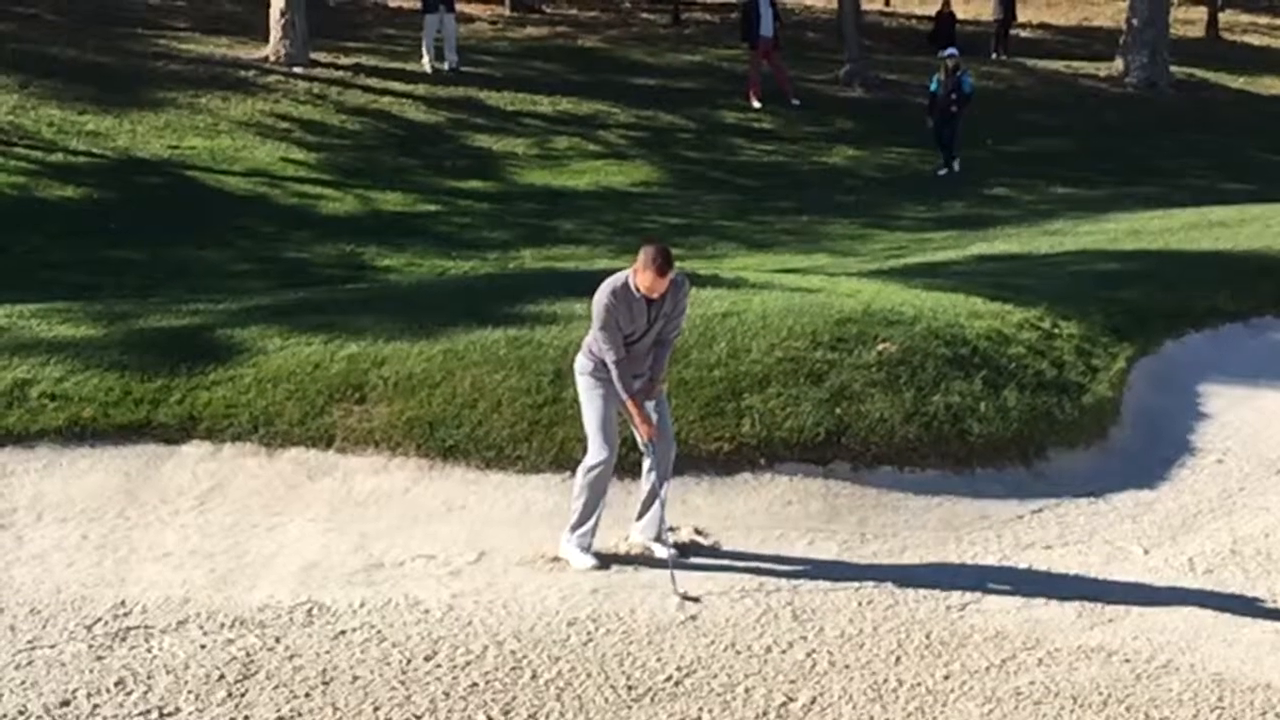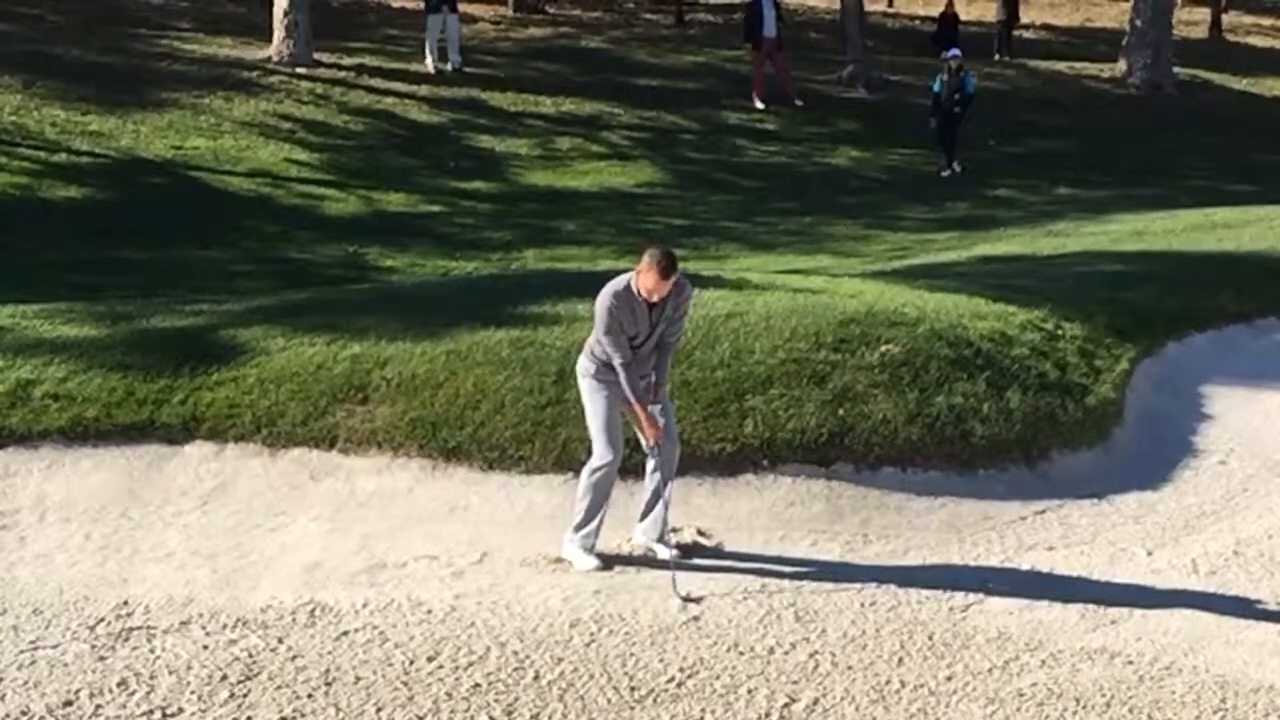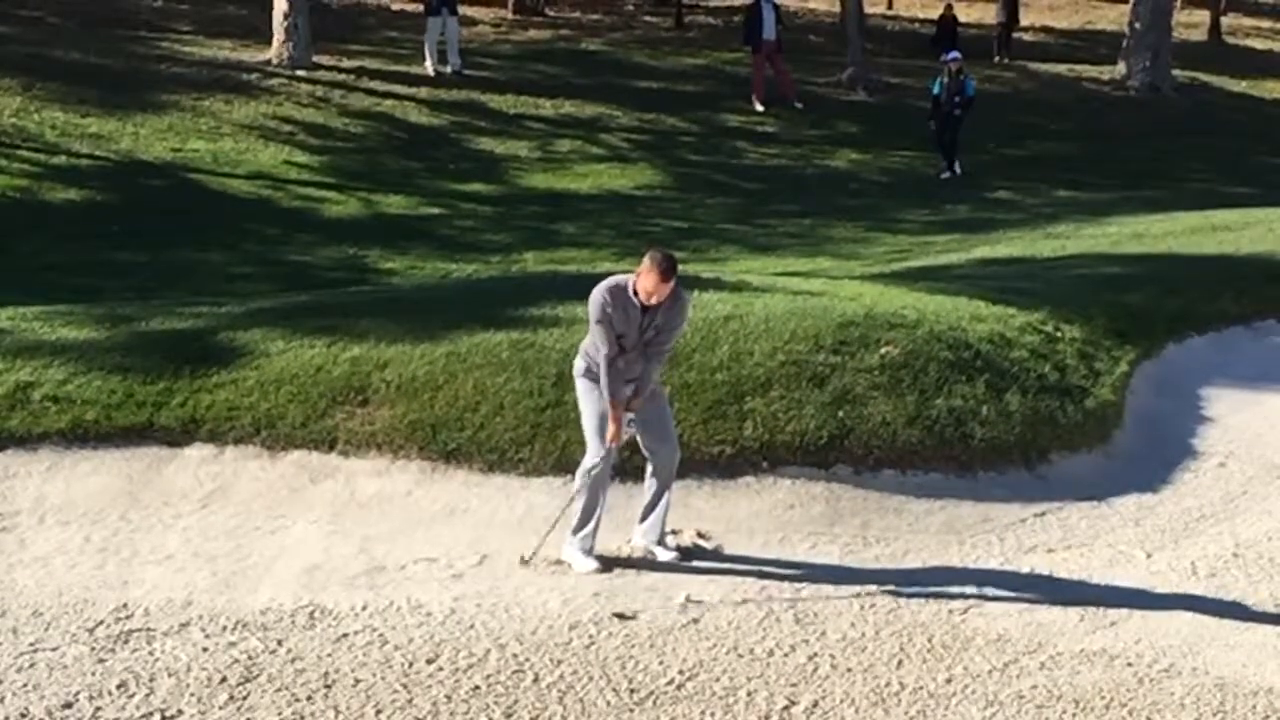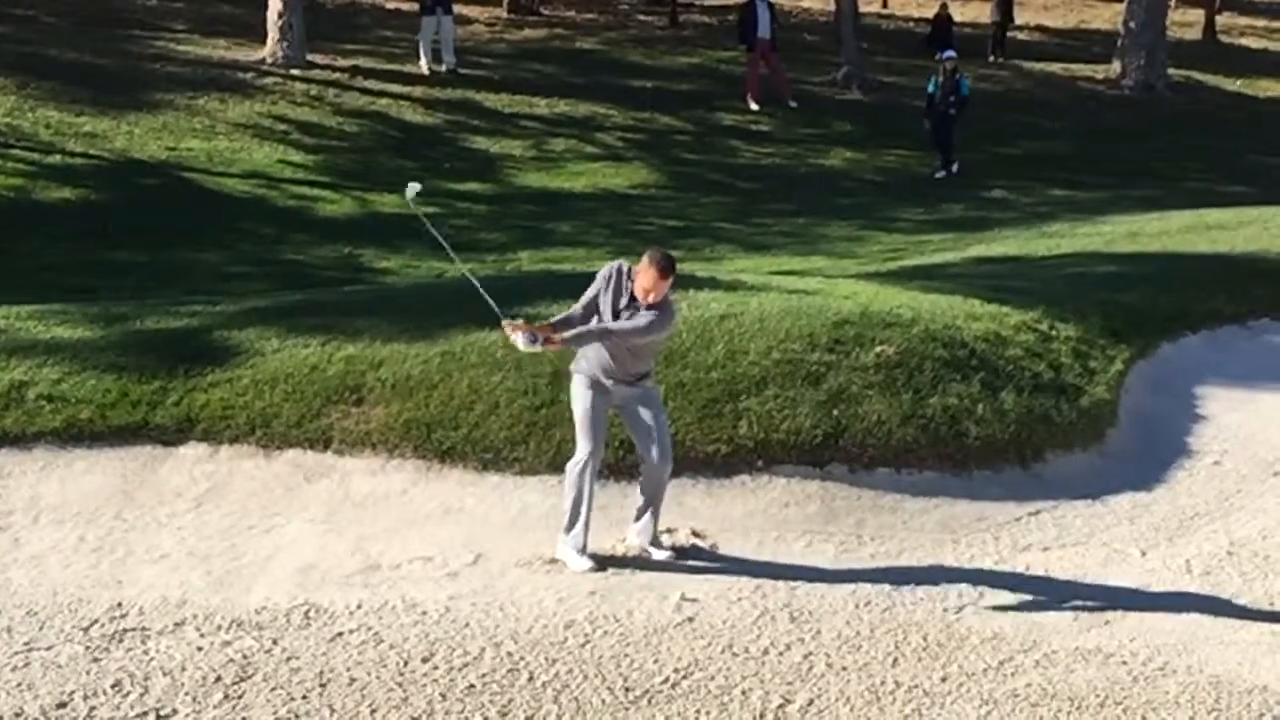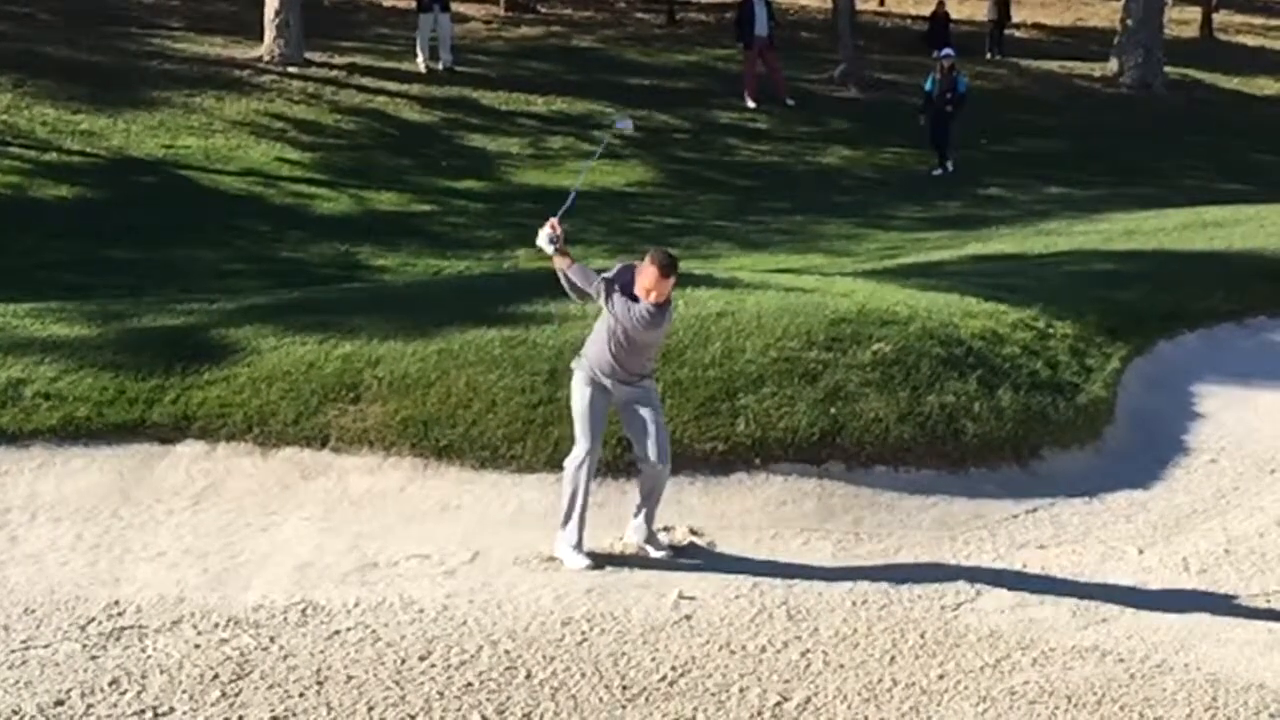
dt=1s
person 1, frame 1
left shoulder: (680, 287)
right shoulder: (608, 297)
left elbow: (667, 338)
right elbow: (614, 359)
left wrist: (654, 384)
right wrist: (637, 412)
left hip: (643, 371)
right hip: (599, 372)
left knee: (664, 447)
right knee: (603, 453)
left ankle: (648, 530)
right ankle: (575, 540)
person 1, frame 2
left shoulder: (681, 290)
right shoulder: (611, 300)
left elbow: (668, 342)
right elbow: (622, 362)
left wrist: (658, 392)
right wrist: (644, 415)
left hip: (646, 372)
right hip: (602, 374)
left knee: (667, 447)
right knee: (608, 455)
left ankle: (650, 532)
right ankle: (578, 541)
person 1, frame 3
left shoulder: (677, 304)
right shoulder: (605, 296)
left elbow: (654, 356)
right elbow: (607, 358)
left wrist: (635, 407)
right wrist: (613, 416)
left hip: (640, 379)
right hip: (596, 375)
left knee: (666, 451)
right knee: (601, 455)
left ankle: (649, 535)
right ankle: (578, 544)
person 1, frame 4
left shoulder: (663, 316)
right shoulder: (614, 274)
left elbow: (607, 334)
right elbow: (580, 314)
left wrist: (554, 340)
right wrist: (540, 327)
left hip: (636, 385)
right hip: (592, 376)
left knee: (659, 460)
right knee: (589, 453)
left ankle: (643, 533)
right ankle: (571, 542)
person 1, frame 5
left shoulder: (655, 318)
right shoulder: (626, 271)
left elbow: (603, 292)
right elbow: (581, 292)
left wrist: (565, 260)
right wrist: (557, 255)
left hip: (635, 386)
right hip: (592, 375)
left knee: (658, 461)
right knee: (586, 450)
left ankle: (641, 530)
right ankle: (568, 540)
